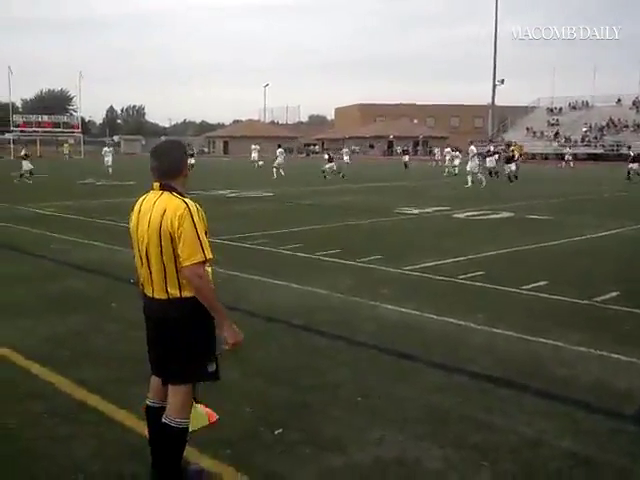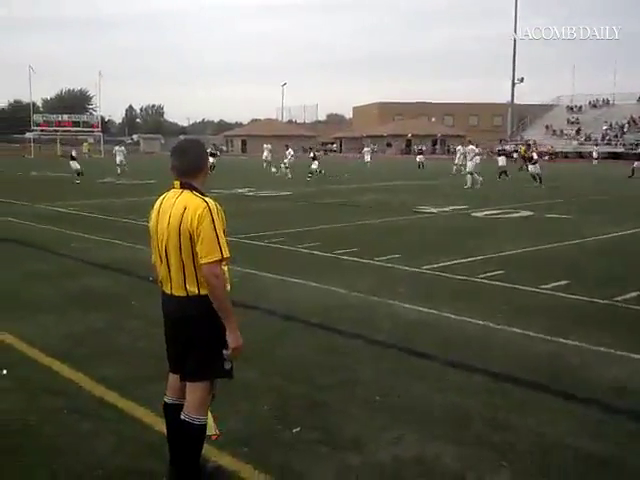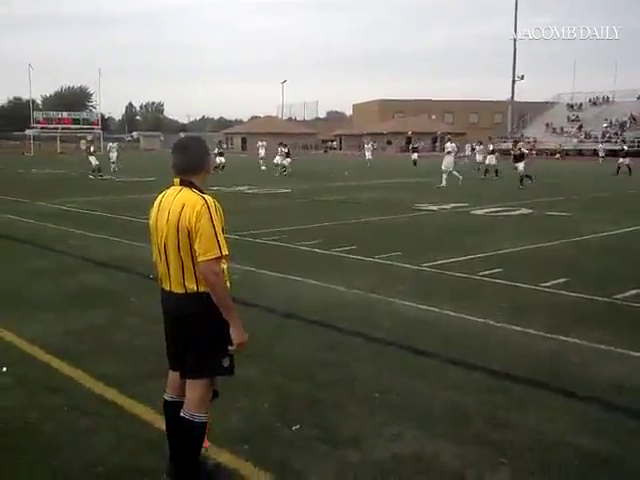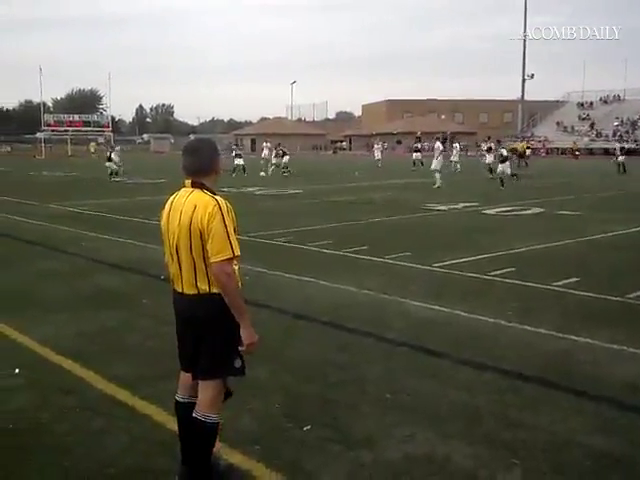
dt=0.4s
person 1, frame 1
left shoulder: (140, 206)
right shoulder: (184, 209)
right elbow: (195, 275)
right wrist: (225, 323)
left hip: (153, 305)
right hip: (184, 309)
left knee: (160, 383)
right knee: (181, 392)
person 1, frame 2
left shoulder: (160, 204)
right shoulder: (203, 208)
right elbow: (212, 274)
right wrist: (232, 326)
left hip: (172, 302)
right hip: (201, 306)
left knee: (177, 380)
right knee: (199, 390)
person 1, frame 3
left shoulder: (161, 201)
right shoulder: (203, 205)
right elbow: (211, 272)
right wrist: (234, 322)
left hip: (171, 300)
right hip: (201, 303)
left knee: (177, 377)
right knee: (199, 388)
person 1, frame 4
left shoulder: (172, 203)
right shoulder: (214, 206)
right elbow: (223, 272)
right wrist: (245, 323)
left hip: (183, 301)
right hip: (213, 305)
left knee: (189, 378)
right knee: (211, 388)
